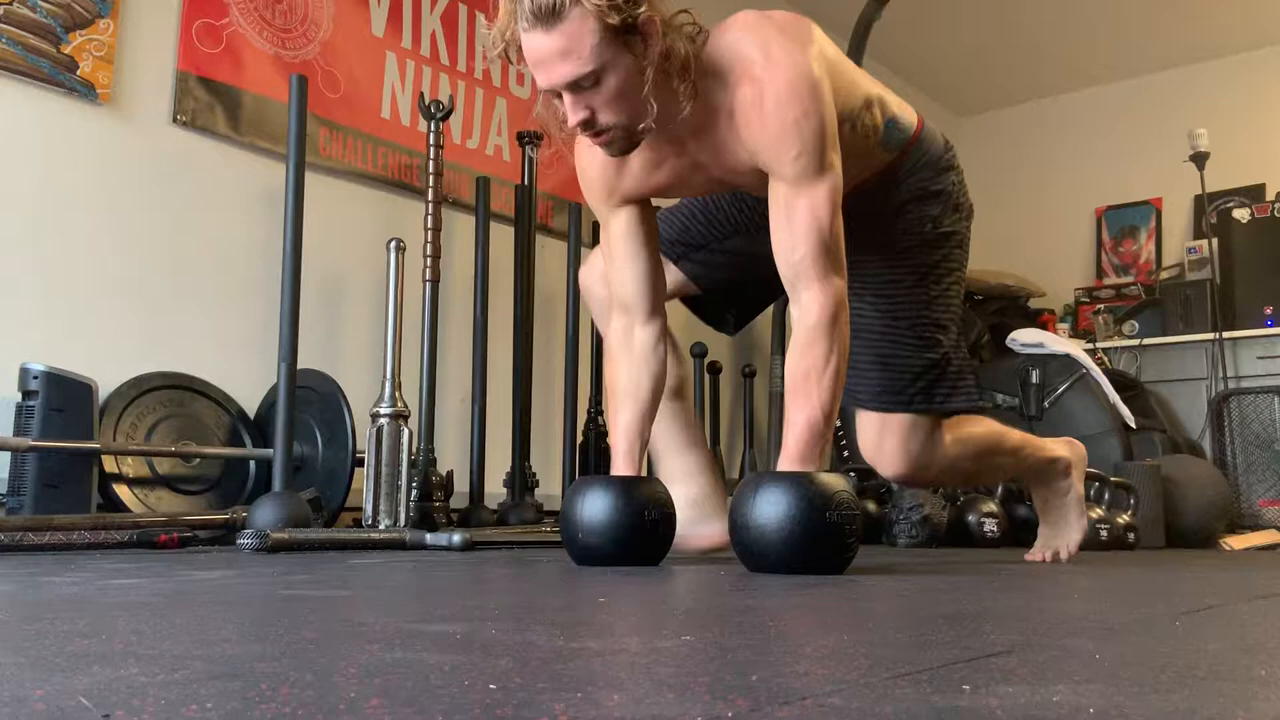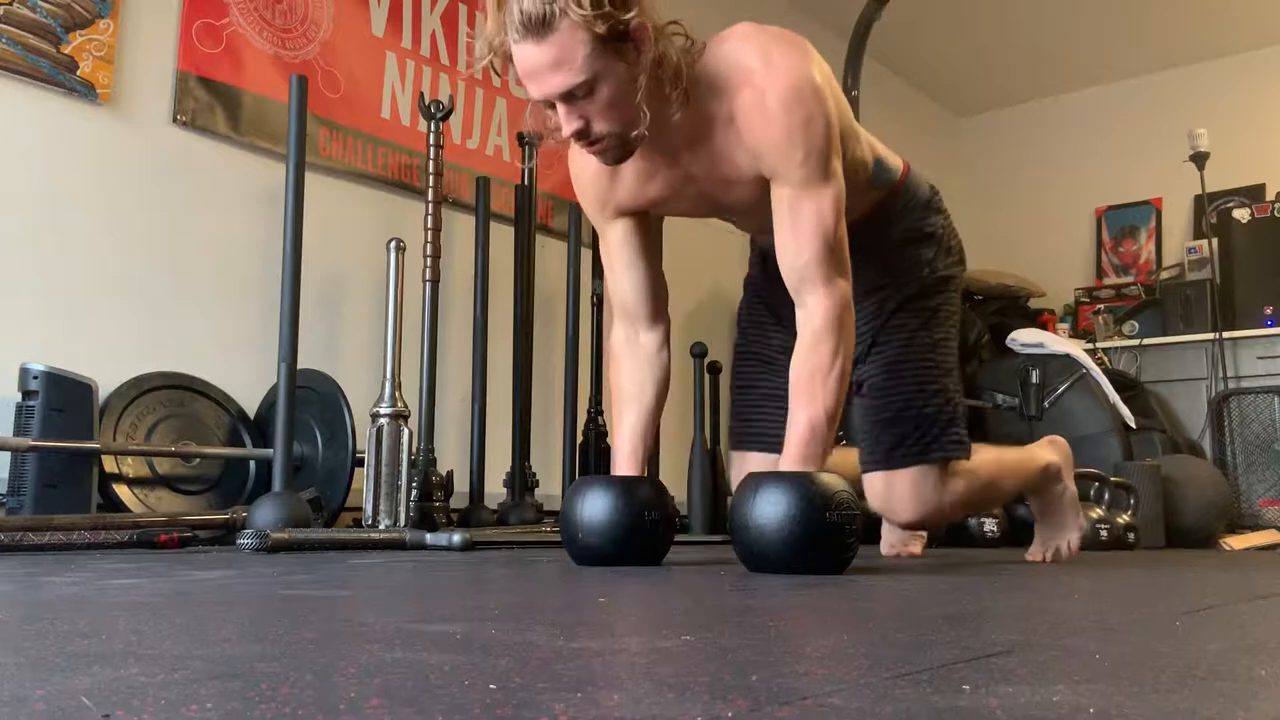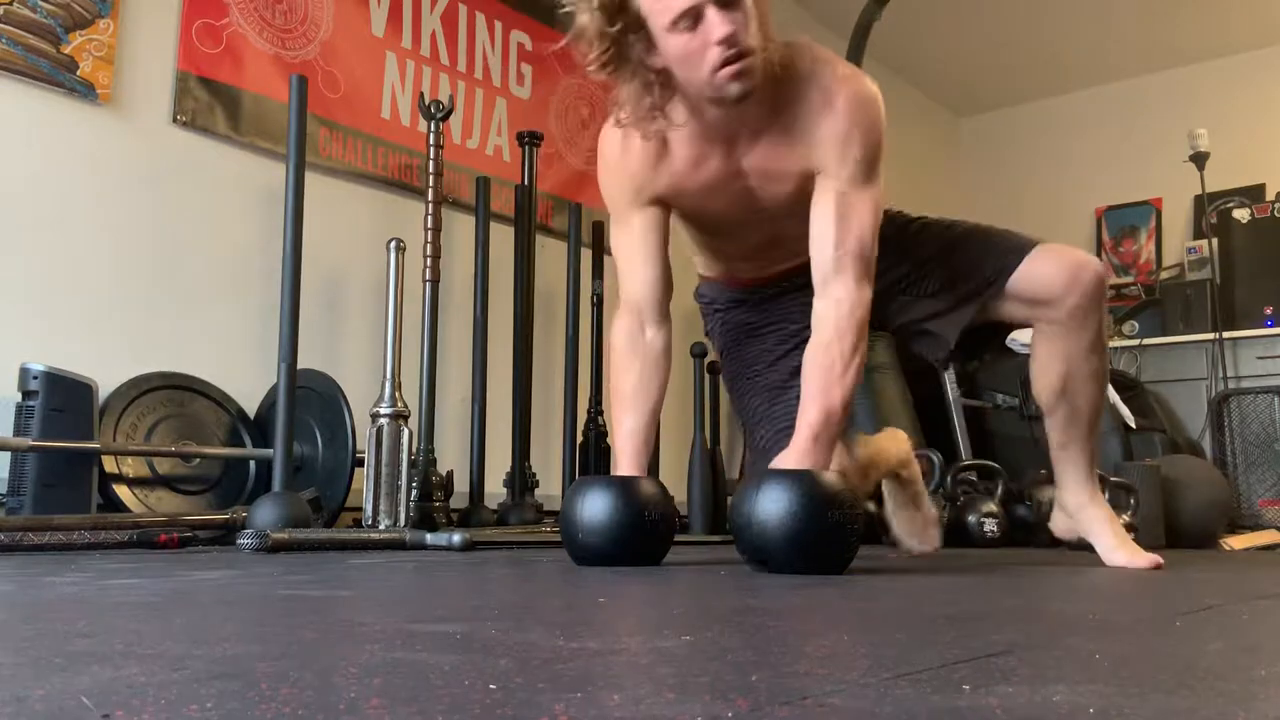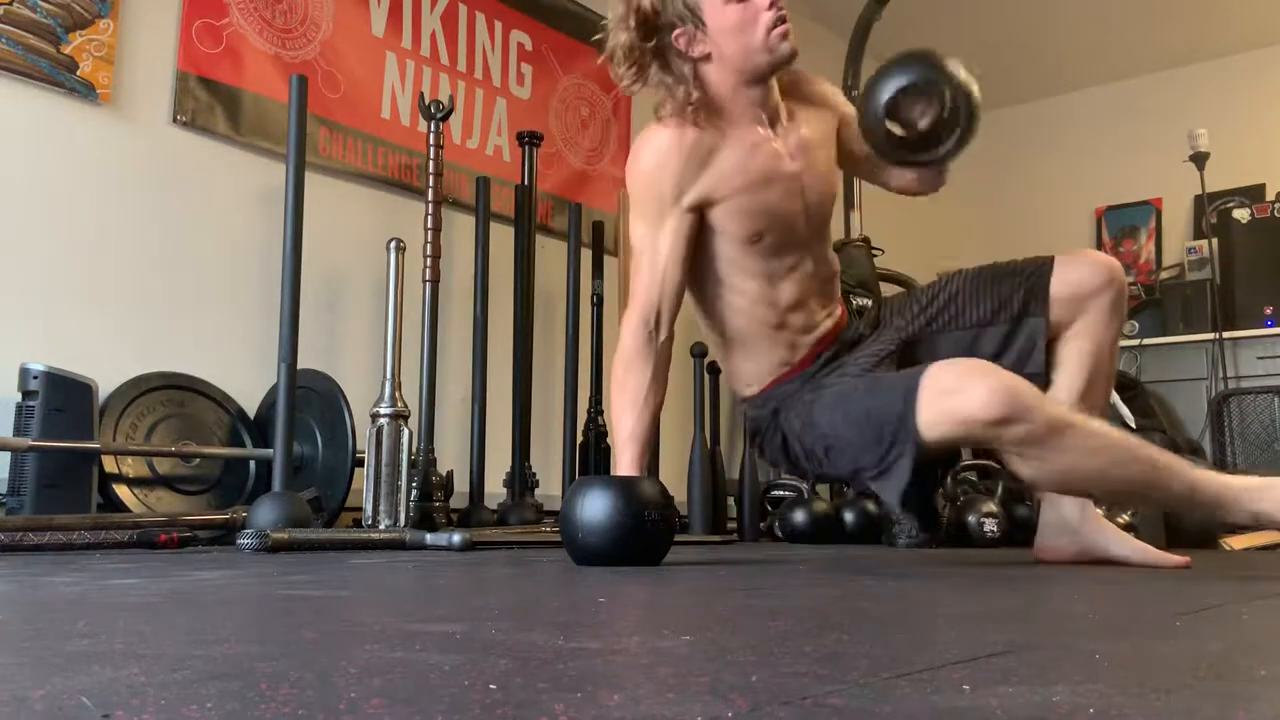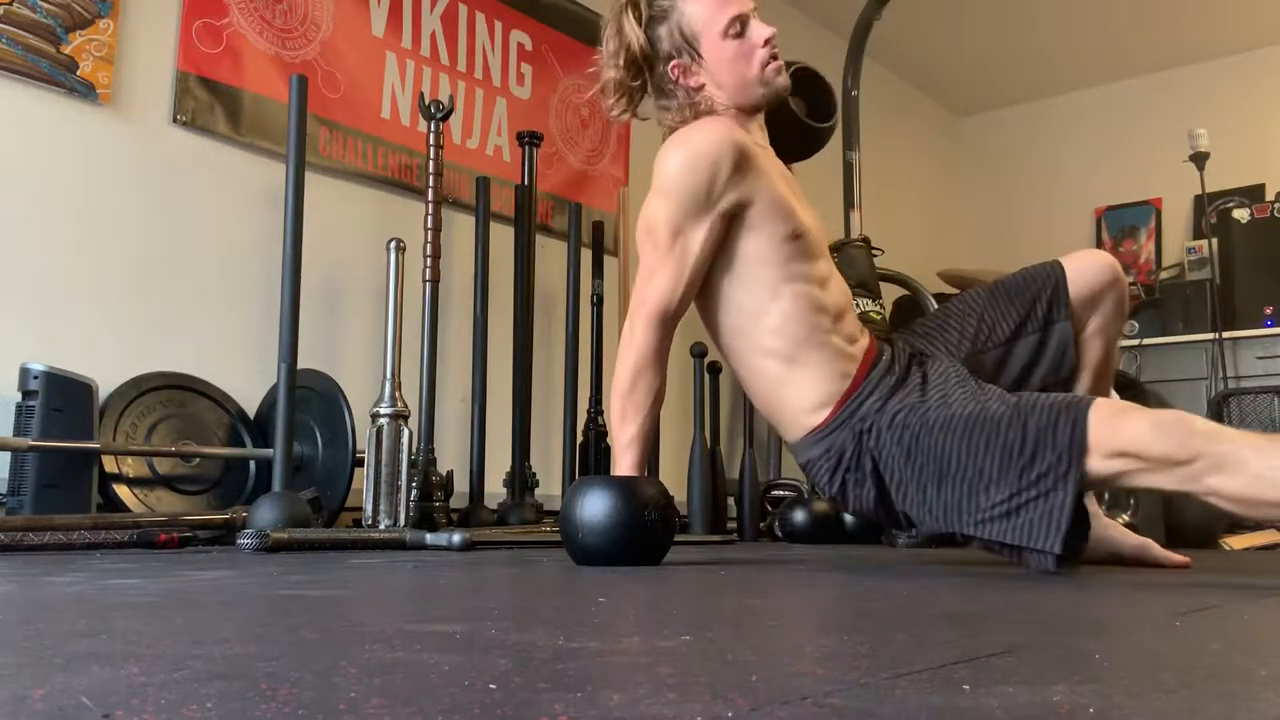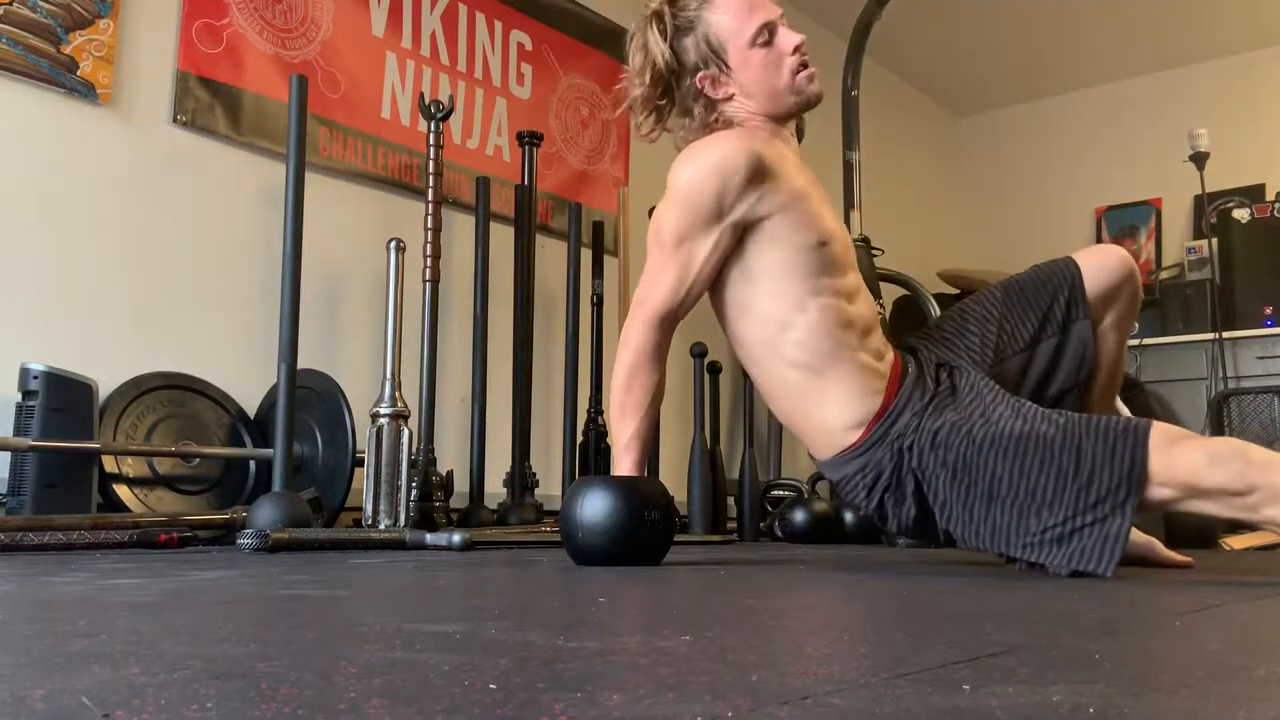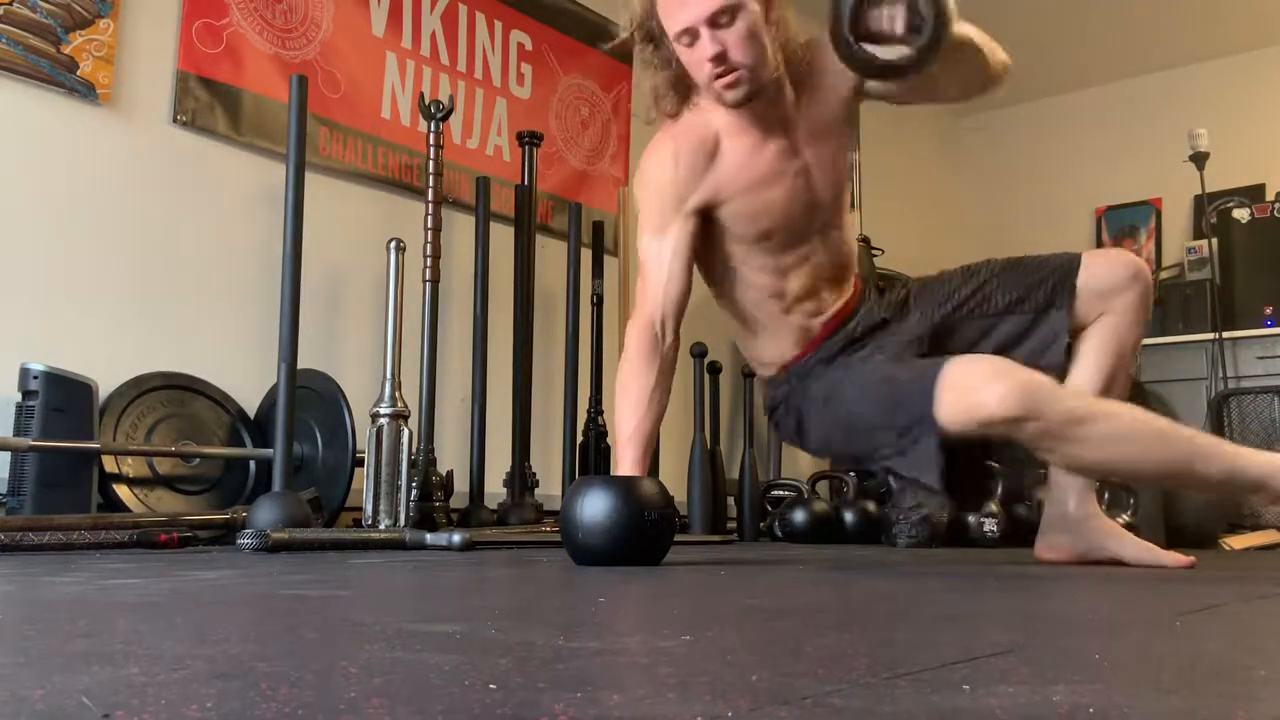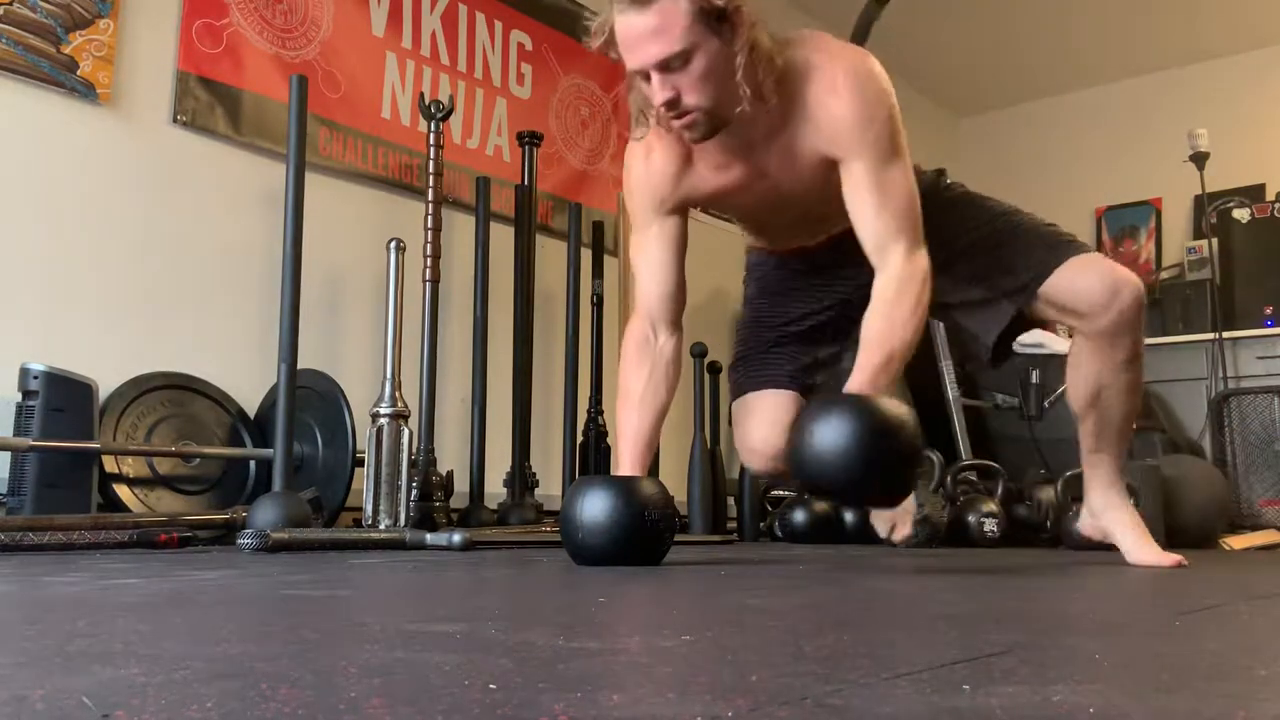
dt=0.5s
person 1, frame 1
left shoulder: (768, 79)
right shoulder: (601, 154)
left elbow: (818, 299)
right elbow: (634, 320)
right wrist: (624, 485)
left hip: (900, 185)
left knee: (900, 453)
right knee: (602, 282)
left ankle: (1056, 466)
right ankle: (699, 500)
person 1, frame 2
left shoulder: (769, 88)
right shoulder: (598, 167)
left elbow: (823, 300)
right elbow: (639, 329)
left wrist: (797, 479)
left hip: (891, 234)
right hip: (781, 255)
left knee: (911, 501)
left ankle: (1045, 467)
right ankle: (875, 459)
person 1, frame 3
left shoulder: (834, 96)
right shoulder: (633, 142)
left elbow: (847, 294)
right elbow: (641, 323)
left wrist: (807, 453)
left hip: (862, 251)
right hip: (749, 301)
left knee: (1070, 283)
left ankle: (1078, 498)
person 1, frame 4
left shoulder: (805, 98)
right shoulder: (675, 146)
left elbow: (913, 176)
right elbow: (648, 325)
left hip: (861, 339)
right hip: (798, 401)
left knee: (1094, 279)
right knee: (981, 397)
left ankle: (1067, 521)
right ankle: (1210, 494)
person 1, frame 5
left shoulder: (742, 152)
right shoulder: (705, 147)
right elbow: (651, 318)
right wrist: (625, 486)
left hip: (895, 370)
right hip: (871, 436)
left knee: (1095, 277)
right knee: (1150, 441)
left ankle: (1074, 517)
person 1, frame 6
left shoulder: (769, 154)
right shoulder: (724, 163)
right elbow: (649, 320)
right wrist: (626, 487)
left hip: (918, 378)
right hip: (904, 449)
left knee: (1110, 271)
right knee: (1207, 469)
left ankle: (1085, 511)
person 1, frame 7
left shoulder: (825, 71)
right shoulder: (681, 156)
left elbow: (989, 71)
right elbow: (654, 326)
right wrist: (629, 487)
left hip: (891, 313)
right hip: (814, 376)
left knee: (1121, 279)
right knee: (1002, 394)
left ankle: (1070, 516)
person 1, frame 8
left shoulder: (837, 85)
right shoulder: (656, 159)
left elbow: (907, 262)
right elbow: (654, 329)
left wrist: (863, 397)
left hip: (905, 221)
right hip: (789, 265)
left knee: (1112, 297)
right knee: (764, 450)
left ankle: (1105, 499)
